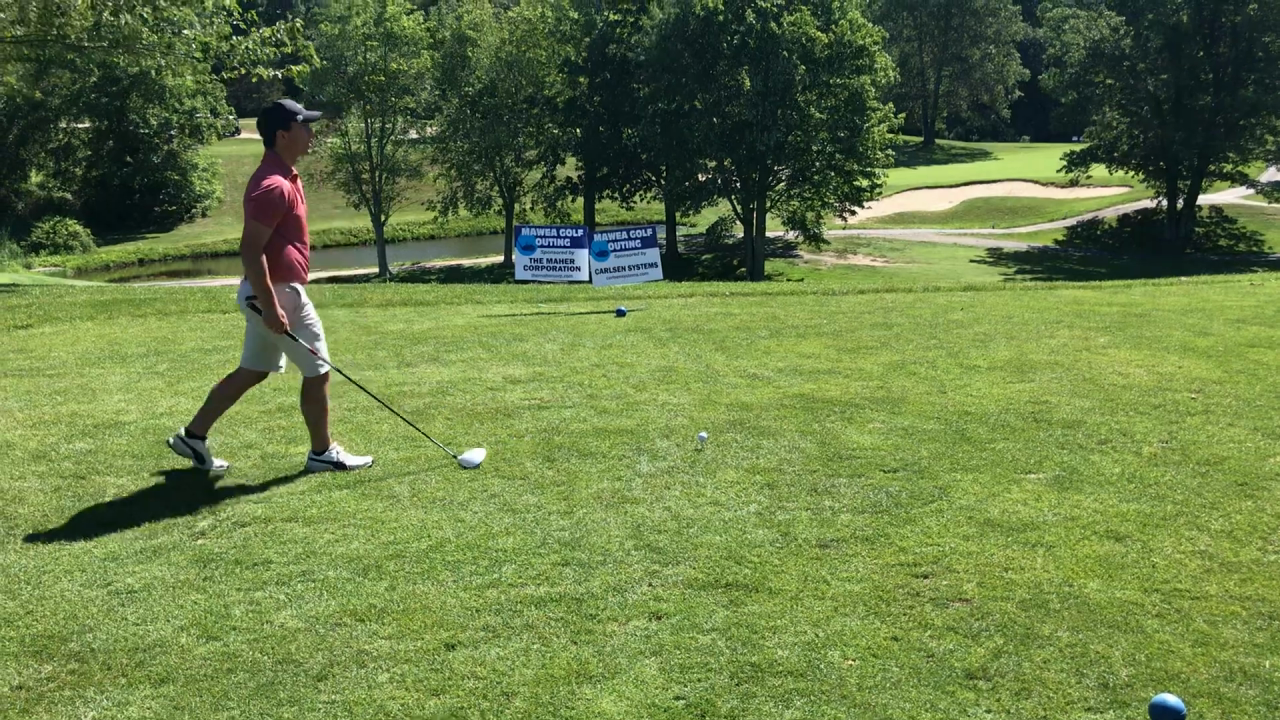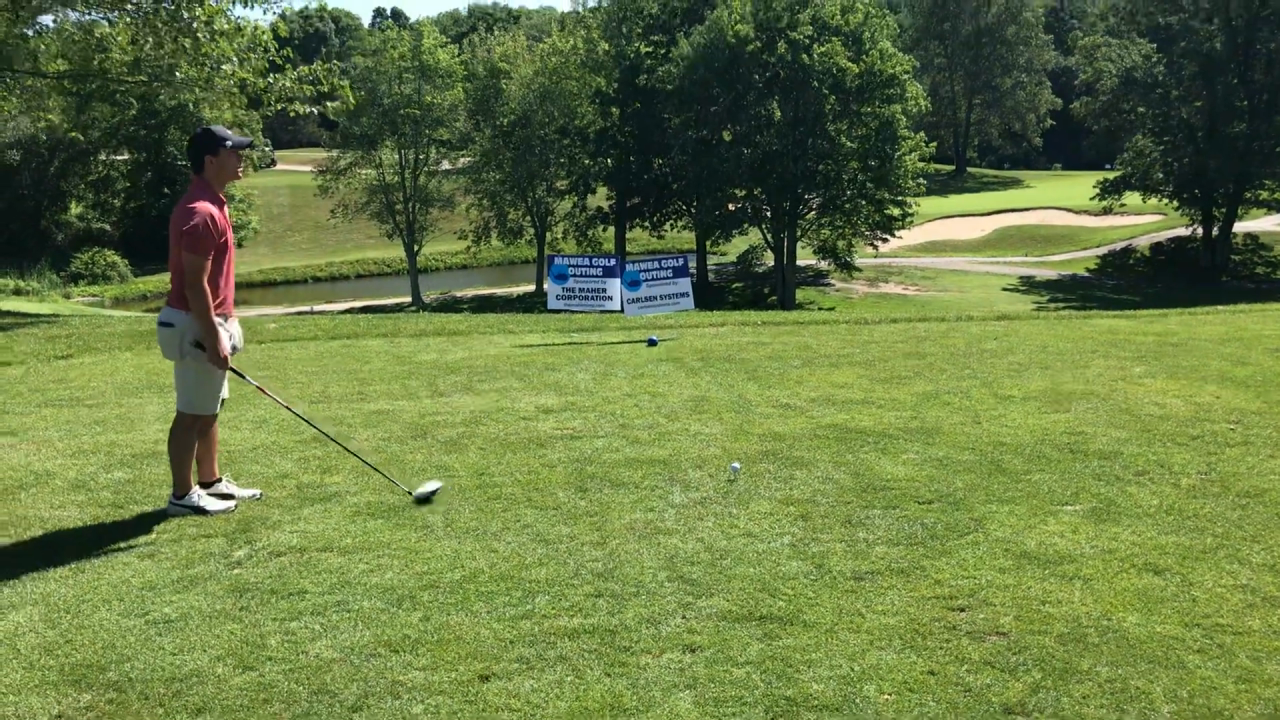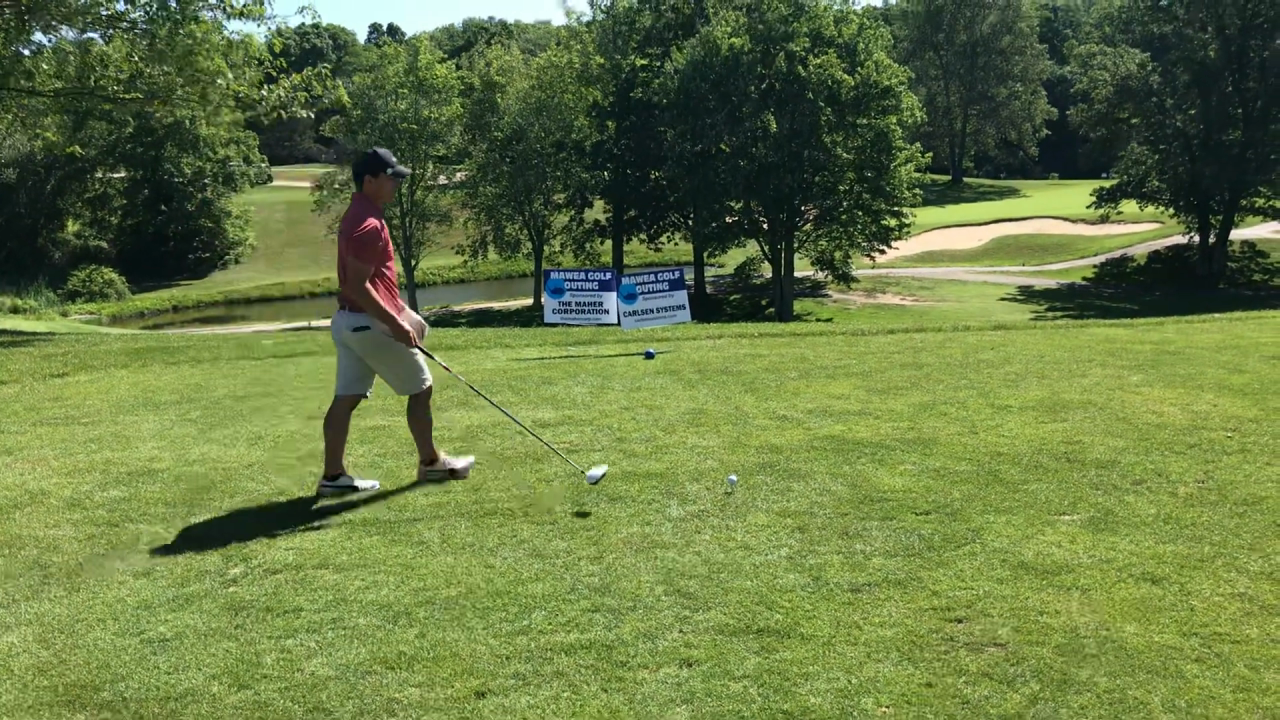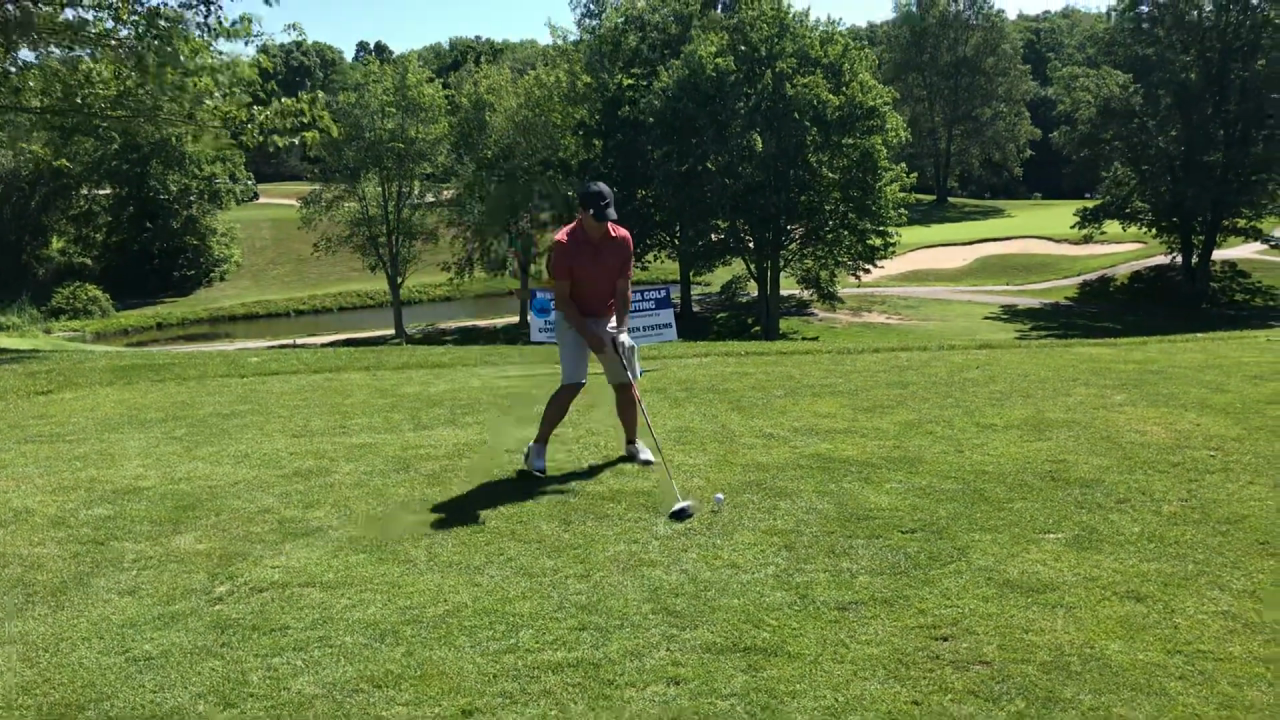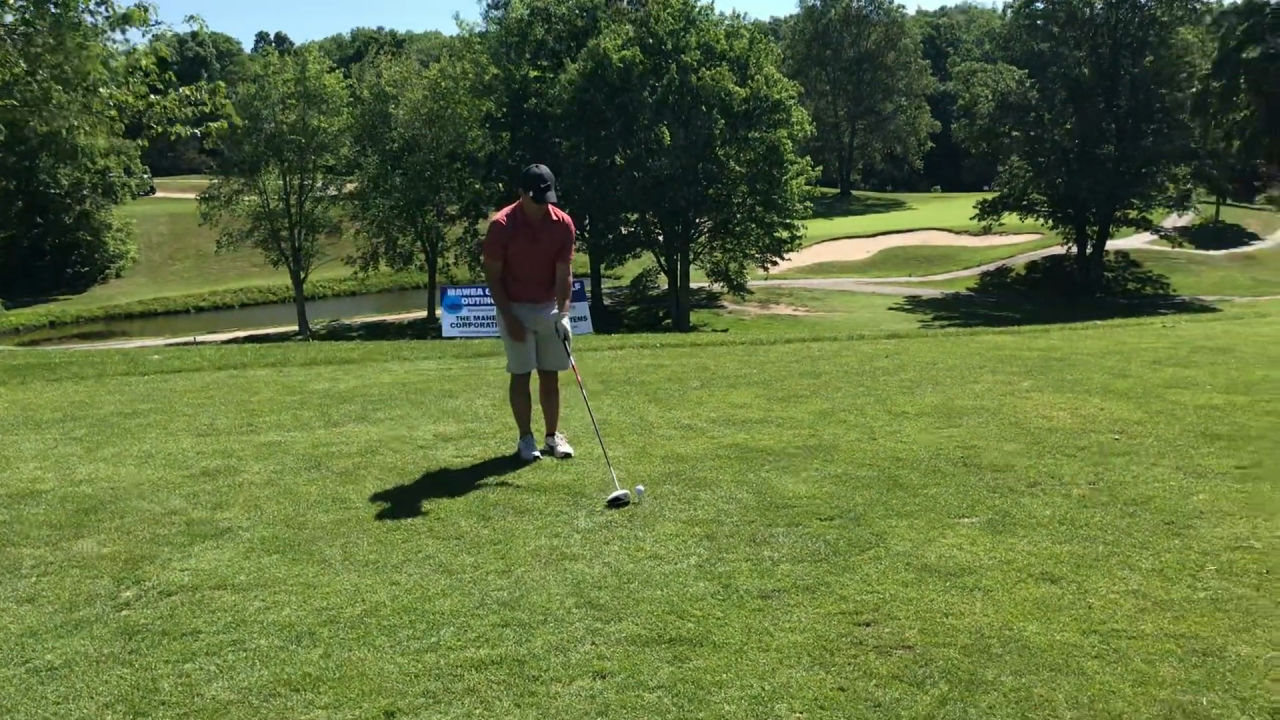
dt=1s
person 1, frame 1
left shoulder: (282, 176)
right shoulder: (274, 186)
right elbow: (253, 252)
right wrist: (273, 308)
left hip: (269, 292)
right hip: (277, 294)
left knee: (252, 371)
right knee: (316, 373)
left ankle: (192, 437)
right ankle: (323, 452)
person 1, frame 2
left shoulder: (211, 203)
right shoulder: (201, 213)
right elbow: (194, 284)
left wrist: (228, 323)
right wrist: (213, 339)
left hip: (213, 321)
right hip: (197, 326)
left knee: (209, 409)
right knee: (193, 413)
left ankle: (211, 482)
right ankle: (183, 495)
person 1, frame 3
left shoulder: (359, 215)
right shoulder: (368, 224)
right elbow: (359, 286)
left wrist: (401, 312)
right wrist: (396, 323)
left hip: (349, 321)
right hip: (370, 324)
left knee: (346, 399)
right knee: (420, 391)
left ankle: (334, 476)
right ankle: (431, 462)
person 1, frame 4
left shoulder: (623, 239)
right shoulder: (564, 244)
left elbow: (623, 289)
right elbow: (562, 299)
left wrist: (621, 328)
right wrist: (587, 333)
left hip: (610, 321)
right hip: (573, 323)
left knee: (625, 384)
right knee: (571, 386)
left ankle: (633, 442)
right ankle: (539, 445)
person 1, frame 5
left shoulder: (563, 224)
right shoulder: (502, 225)
left elbow: (564, 274)
right elbow: (493, 277)
left wrist: (564, 313)
right wrist: (509, 318)
left hip: (549, 308)
right hip: (515, 309)
left knee: (550, 375)
right knee: (520, 375)
left ankle: (553, 435)
right ankle: (525, 438)
